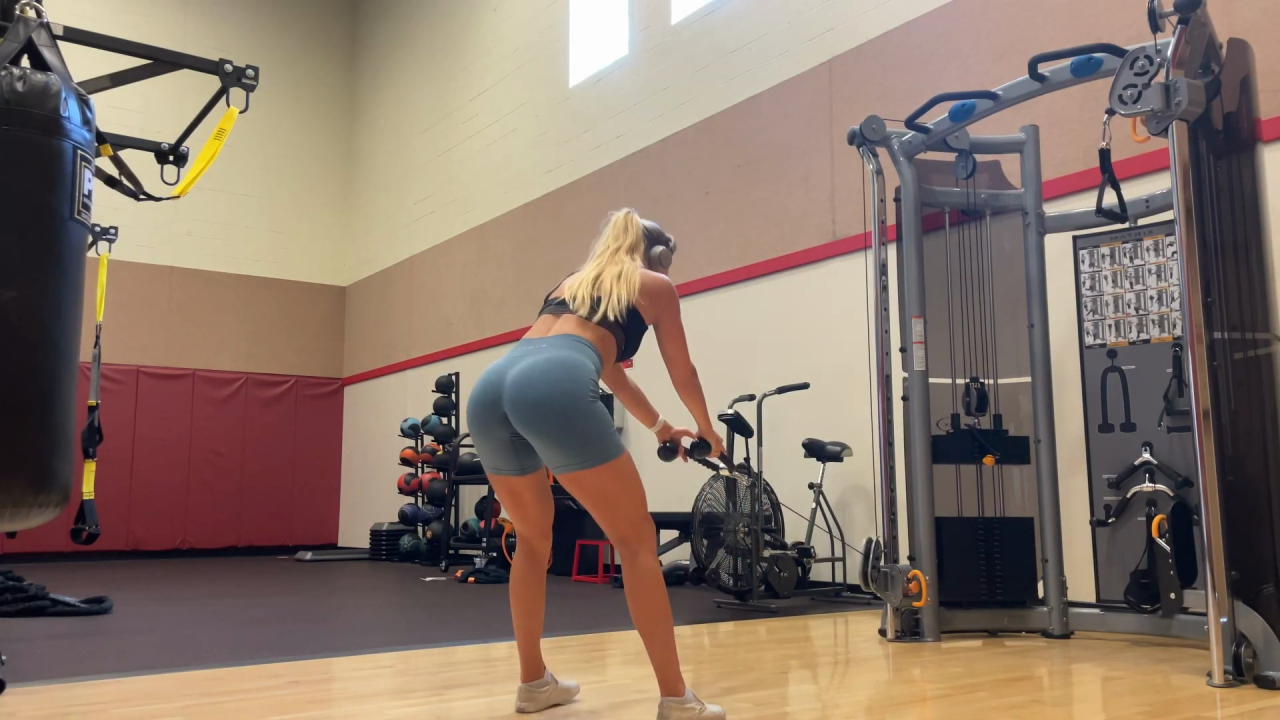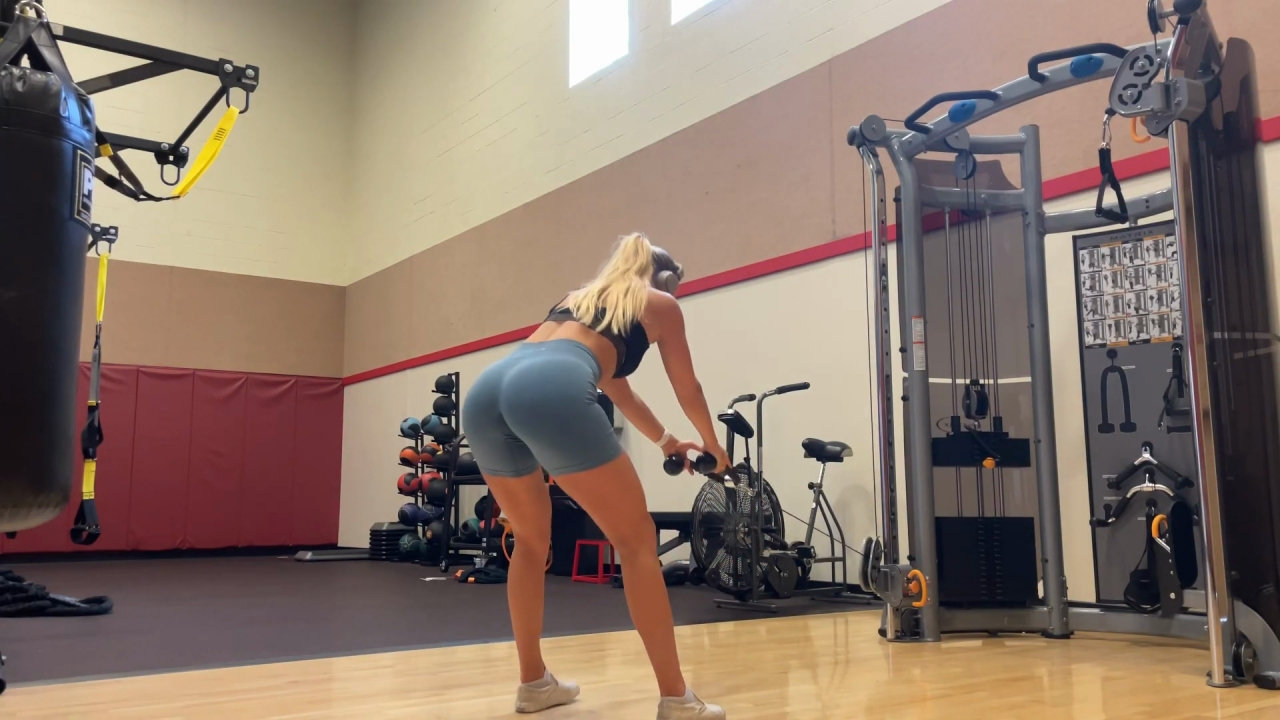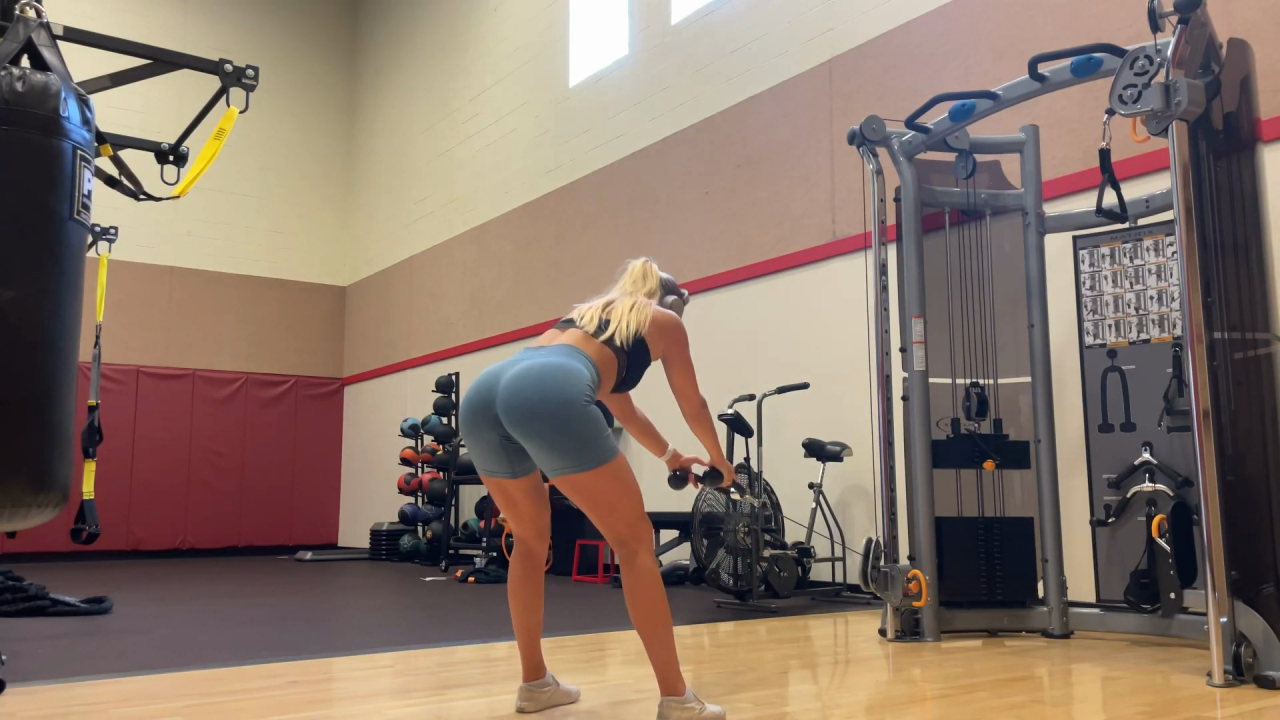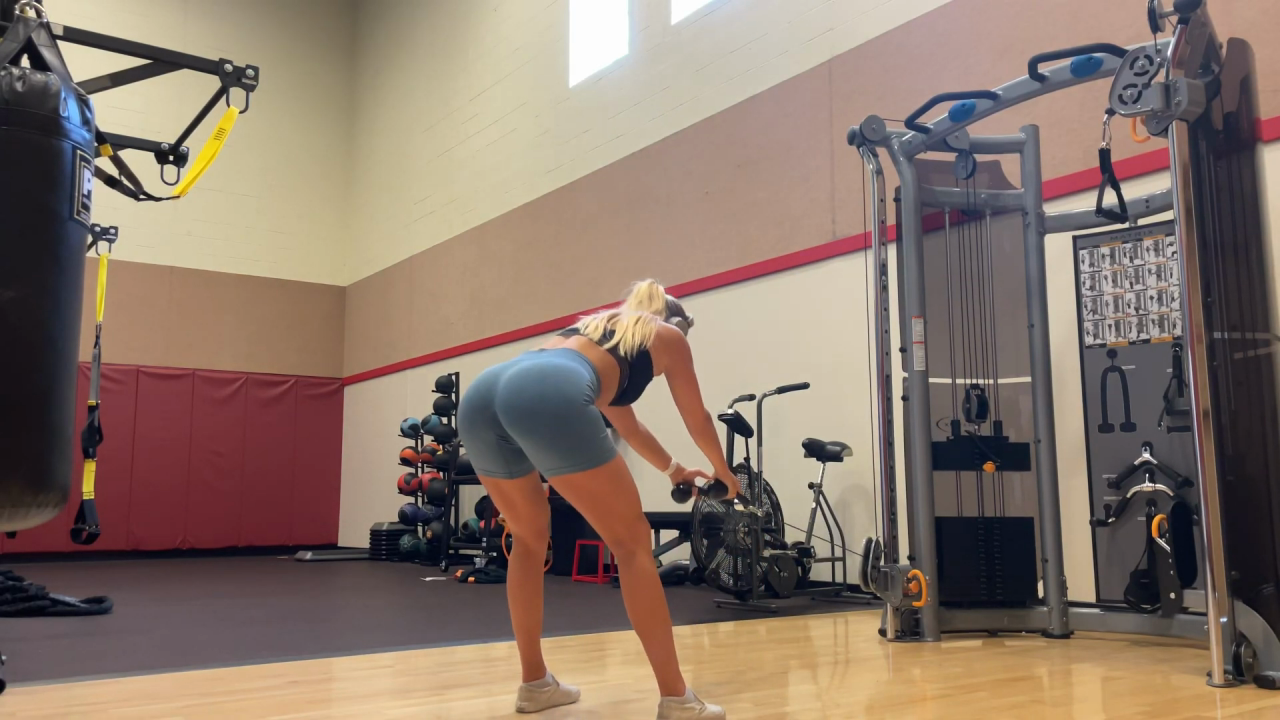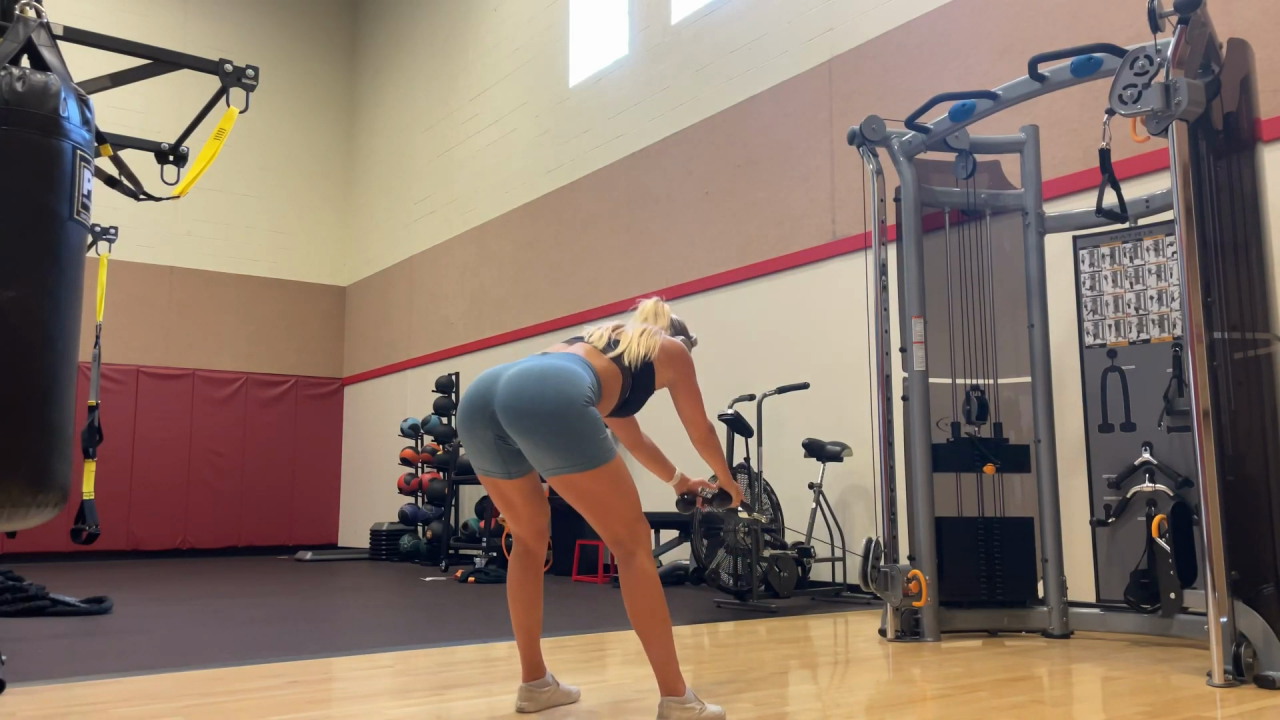
dt=0.1s
person 1, frame 1
left shoulder: (575, 282)
right shoulder: (655, 284)
right elbow: (683, 373)
left wrist: (661, 426)
right wrist: (707, 430)
left hip: (490, 389)
right hip: (555, 391)
left knee: (533, 540)
right knee: (636, 541)
person 1, frame 2
left shoulder: (583, 296)
right shoulder: (659, 303)
left elbow: (616, 387)
right elbow: (687, 389)
left wrist: (666, 440)
right wrist: (712, 444)
left hip: (487, 390)
right hip: (552, 394)
left knee: (531, 541)
right knee: (636, 541)
person 1, frame 3
left shoulder: (588, 314)
right shoulder: (664, 320)
left elbow: (621, 406)
right elbow: (693, 406)
left wrist: (670, 455)
right wrist: (719, 459)
left hip: (483, 393)
right hip: (551, 396)
left knee: (531, 539)
right knee: (633, 542)
left ankle: (535, 683)
person 1, frame 4
left shoulder: (595, 325)
right shoulder: (667, 335)
left elbow: (624, 421)
right elbow: (697, 420)
left wrist: (673, 469)
right wrist: (722, 471)
left hip: (482, 393)
right hip: (548, 397)
left knee: (529, 540)
right knee: (631, 543)
left ankle: (534, 682)
person 1, frame 5
left shoulder: (600, 339)
right shoulder: (671, 349)
left elbow: (629, 435)
right elbow: (701, 432)
left wrist: (678, 479)
right wrist: (728, 481)
left hip: (479, 396)
right hip: (549, 401)
left knee: (529, 540)
right knee: (631, 543)
left ankle: (534, 682)
